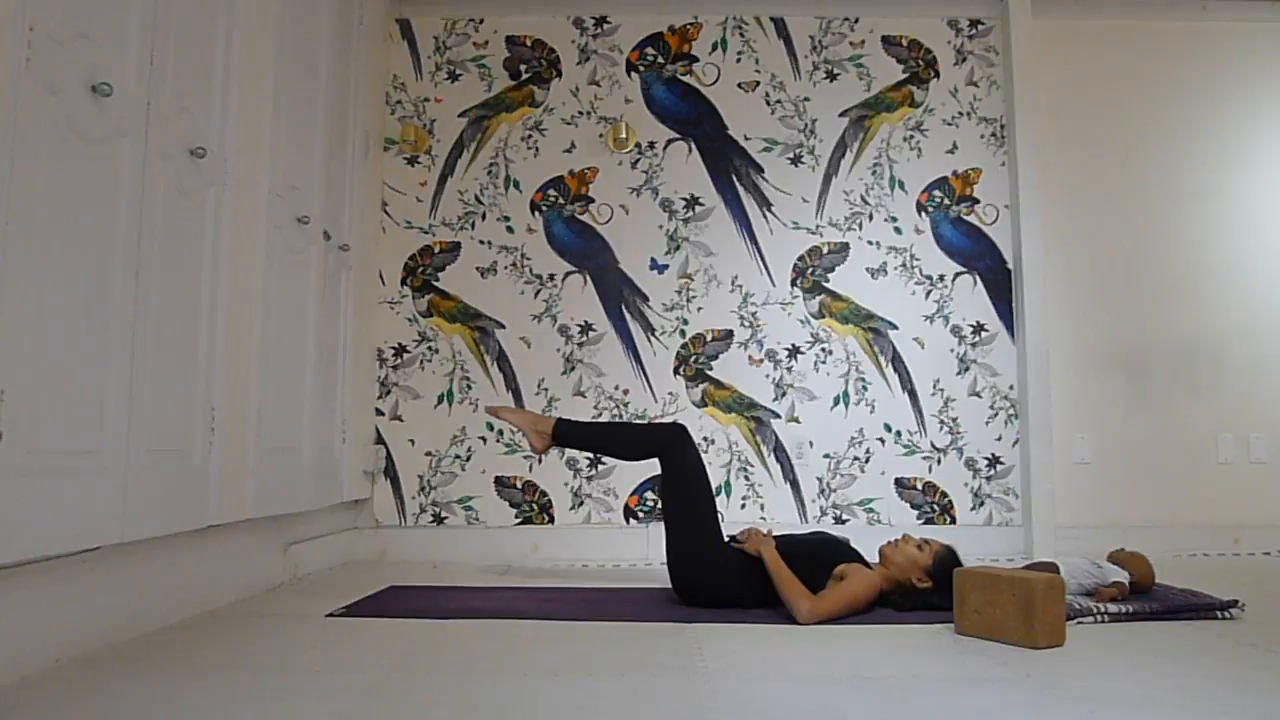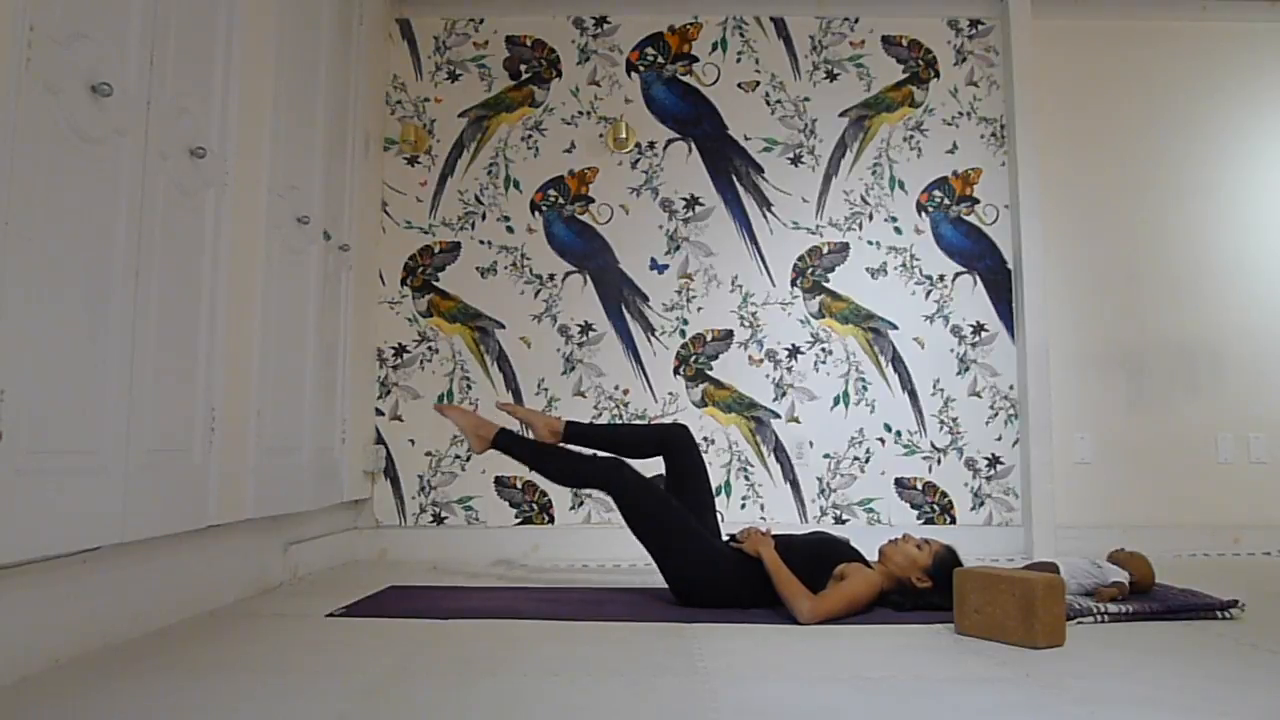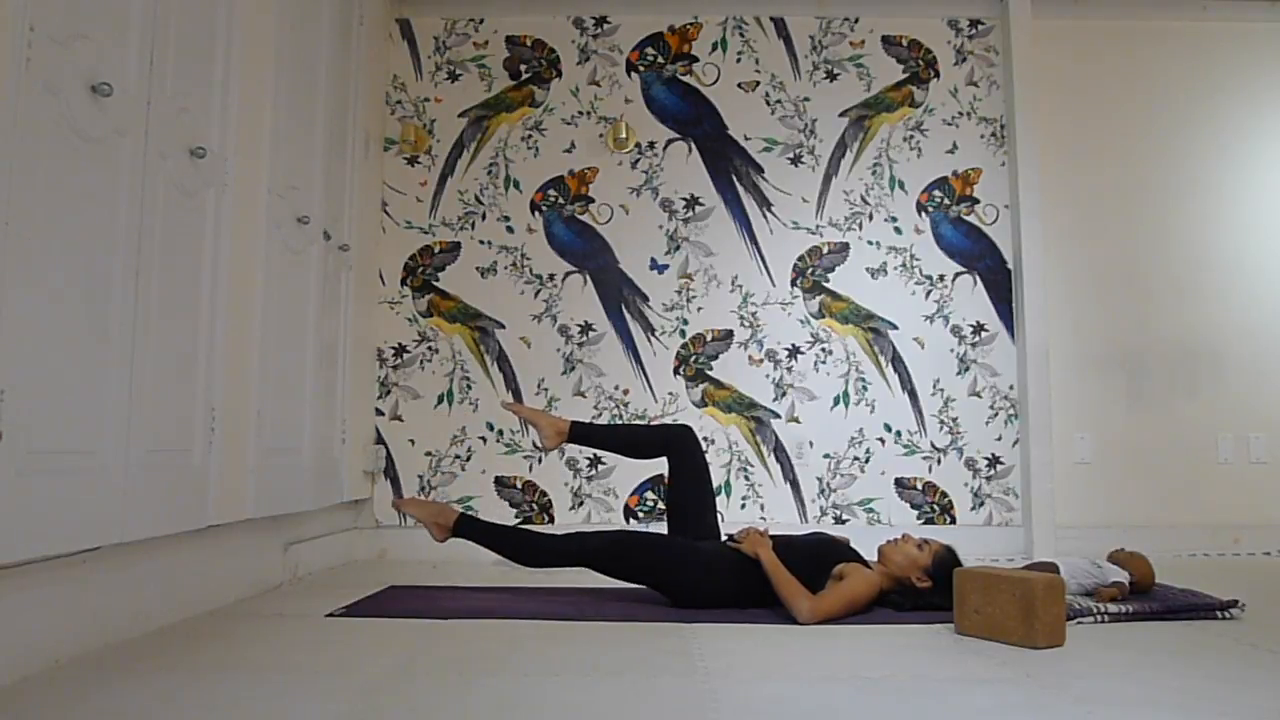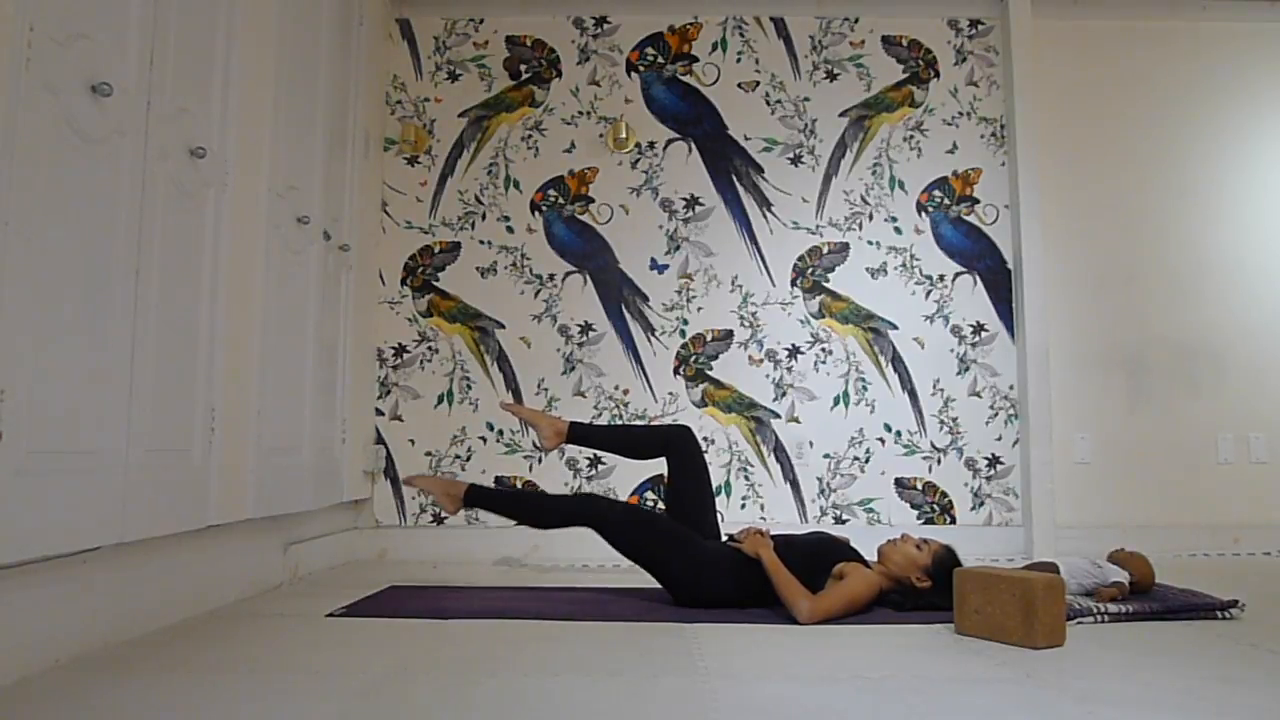
dt=1s
person 1, frame 1
left shoulder: (866, 585)
right shoulder: (862, 569)
left elbow: (807, 609)
left wrist: (766, 551)
right wrist: (763, 542)
left hip: (711, 577)
right hip: (720, 565)
left knee: (674, 439)
right knee: (672, 439)
left ankle: (552, 428)
right ankle: (553, 433)
person 1, frame 2
left shoulder: (867, 584)
right shoulder: (860, 568)
left elbow: (808, 608)
left wrist: (765, 552)
right wrist: (761, 540)
left hip: (713, 578)
right hip: (718, 559)
left knee: (614, 473)
right knee: (676, 437)
left ankle: (495, 438)
right ankle: (560, 431)
person 1, frame 3
left shoulder: (865, 585)
right shoulder: (856, 565)
left elbow: (807, 609)
left wrist: (762, 551)
right wrist: (758, 540)
left hip: (710, 577)
right hip: (711, 552)
left knee: (576, 547)
right knee: (680, 438)
left ankle: (457, 523)
right ankle: (565, 430)
person 1, frame 4
left shoulder: (866, 585)
right shoulder: (855, 564)
left elbow: (806, 608)
left wrist: (763, 552)
right wrist: (759, 538)
left hip: (711, 577)
right hip: (713, 555)
left knee: (593, 508)
right knee: (678, 438)
left ankle: (467, 496)
right ankle: (564, 432)
